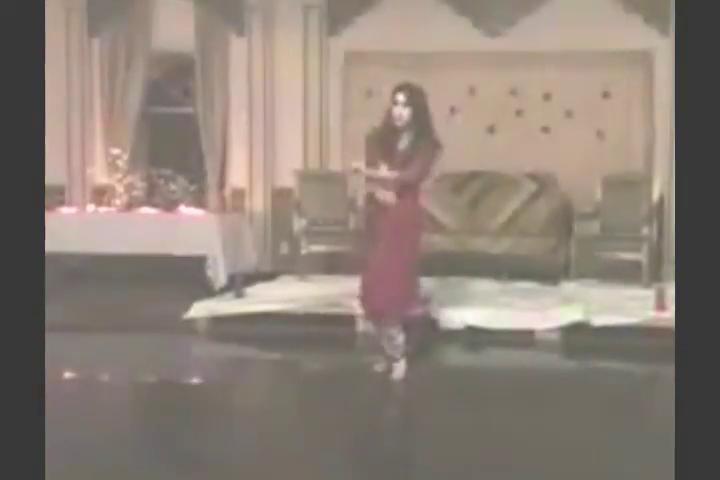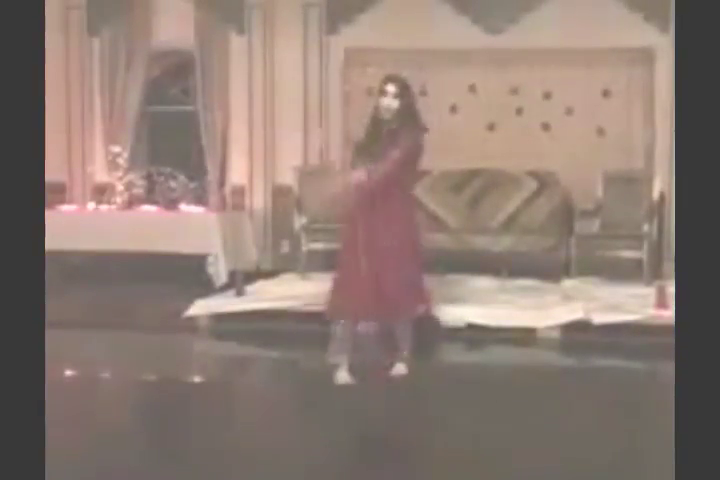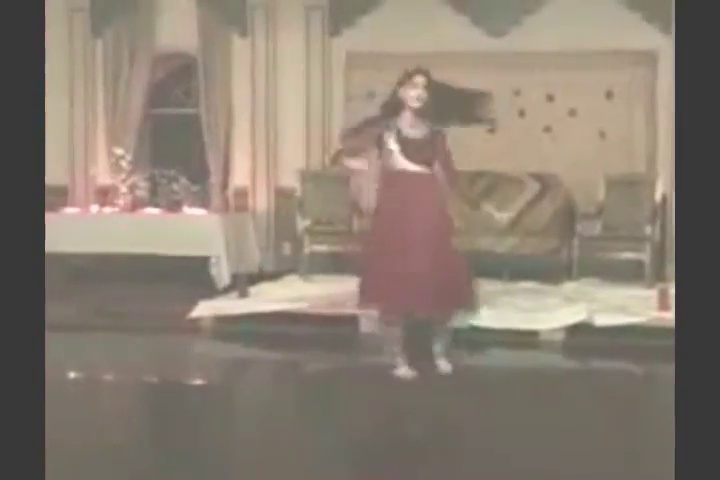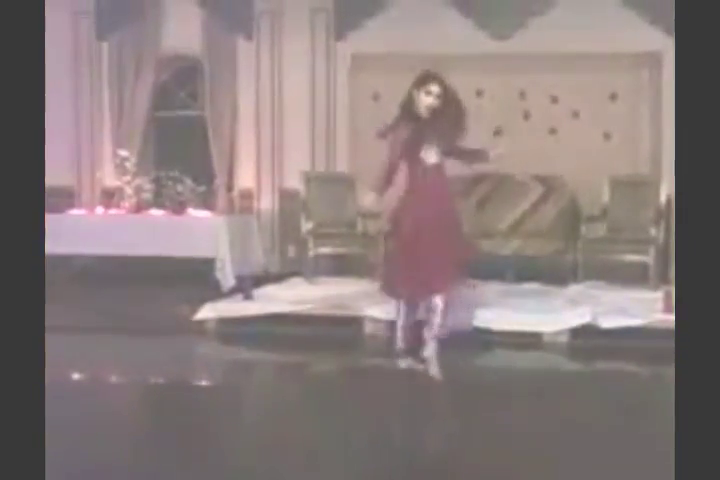
dt=1s
person 1, frame 1
left shoulder: (426, 143)
right shoulder: (378, 138)
left elbow: (412, 176)
right elbow: (368, 175)
left wrist: (371, 172)
right wrist: (378, 188)
left hip: (403, 217)
right hip: (378, 215)
left knee: (388, 283)
right knee: (376, 285)
left ankle: (397, 355)
right ankle: (390, 352)
person 1, frame 2
left shoulder: (410, 134)
right shoulder: (371, 134)
left elbow: (392, 161)
right elbow: (357, 171)
left wrist: (362, 177)
left hip: (396, 219)
right hip: (363, 219)
left knee: (399, 289)
right knee: (354, 288)
left ankle: (402, 356)
right ankle: (341, 363)
person 1, frame 3
left shoulder: (434, 133)
right shoulder: (382, 127)
left elbow: (449, 174)
right elbow: (342, 152)
right wrist: (367, 167)
left hip: (428, 212)
right hip: (393, 213)
left knee: (437, 282)
right knee: (393, 288)
left ankle: (440, 352)
right ankle: (398, 359)
person 1, frame 4
left shoulder: (436, 128)
right shoulder: (405, 128)
left elbow: (455, 150)
right elbow: (392, 162)
left wrist: (489, 154)
right wrist: (376, 192)
left hip: (437, 205)
right hip: (420, 206)
left knee: (416, 279)
right knee: (435, 277)
left ankle: (404, 350)
right ankle: (428, 348)
